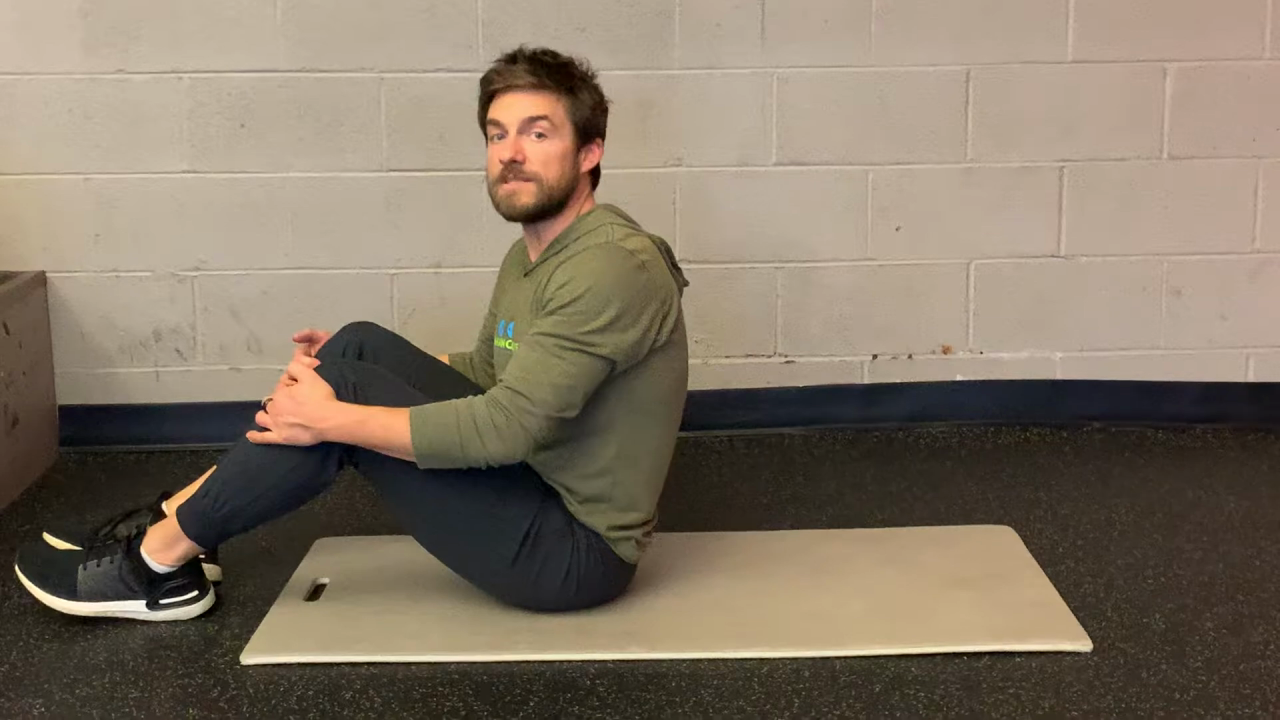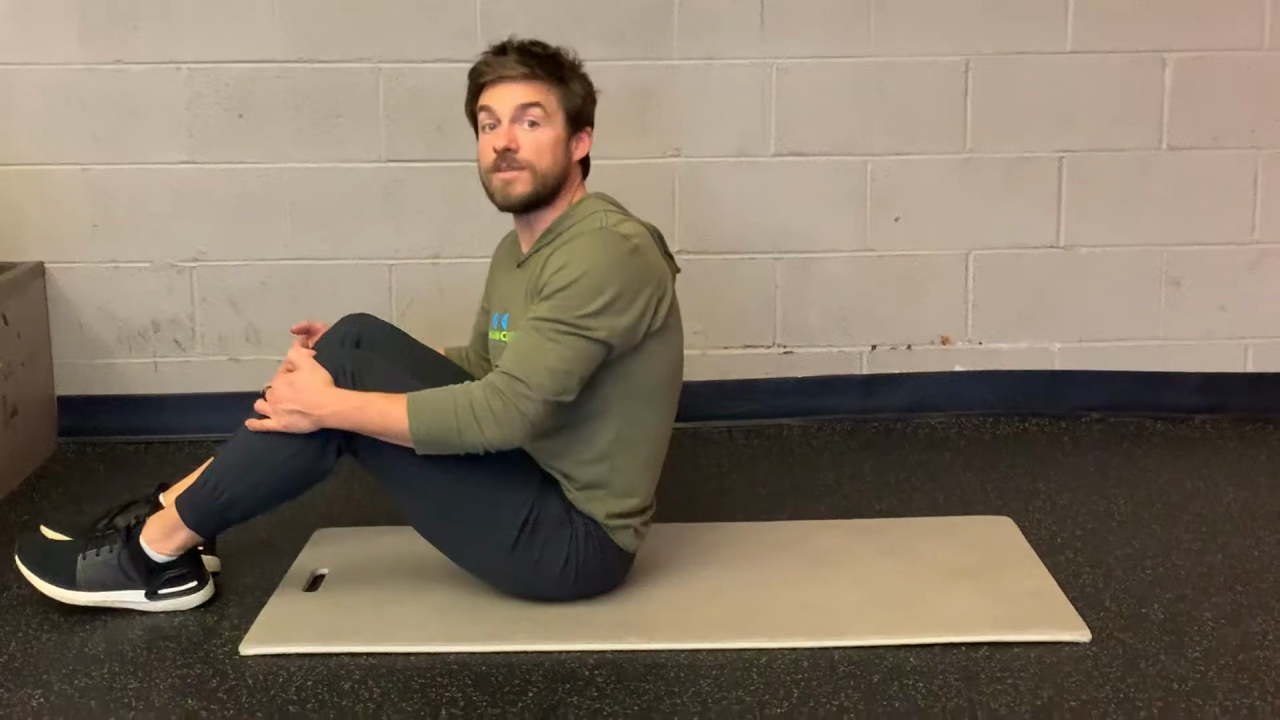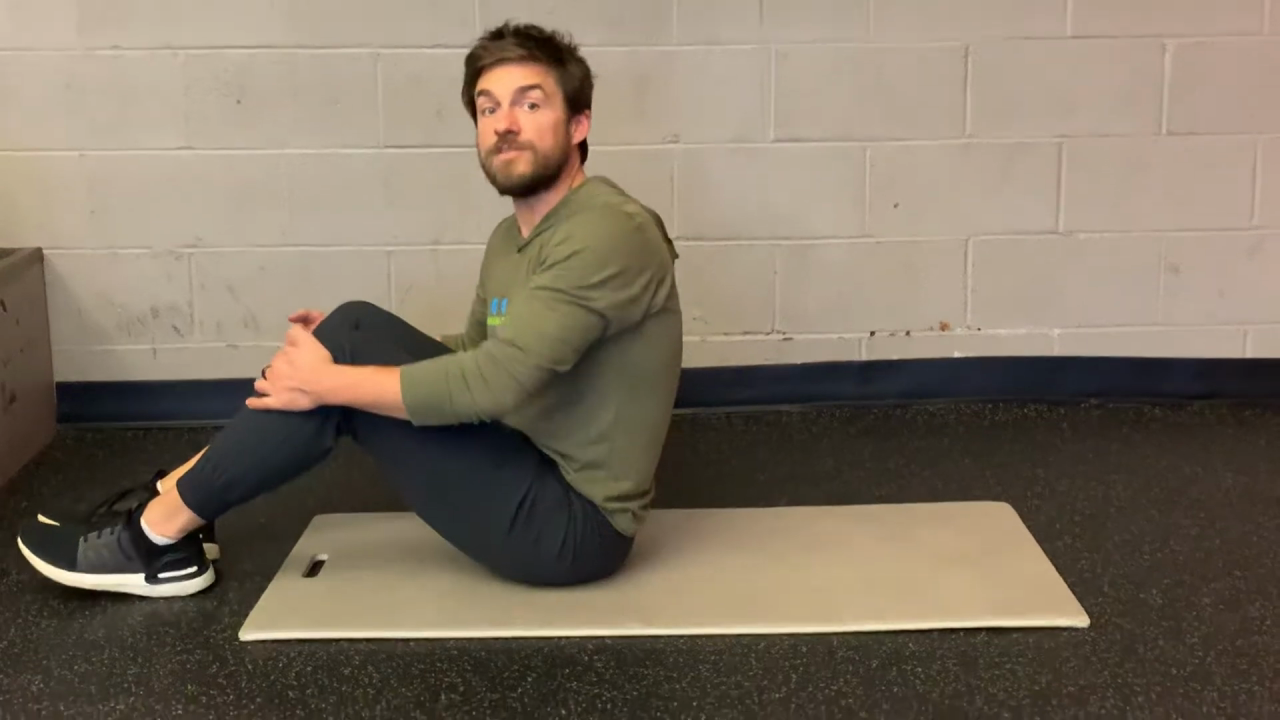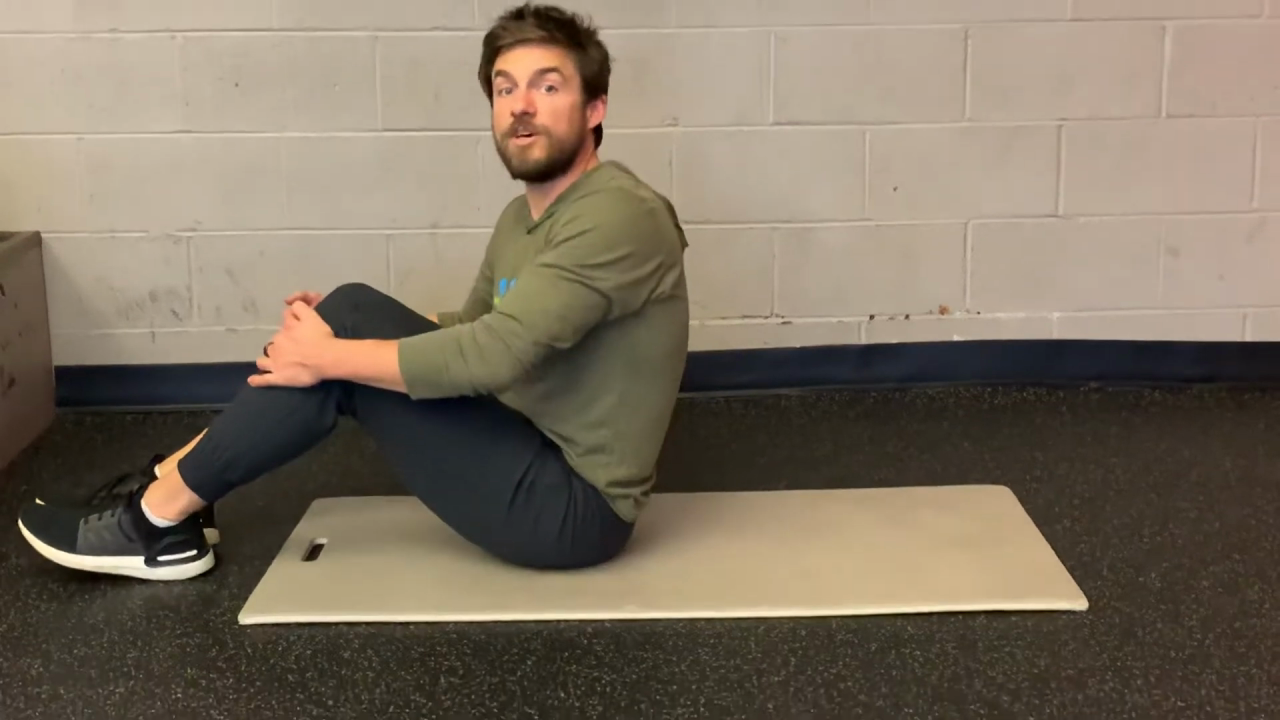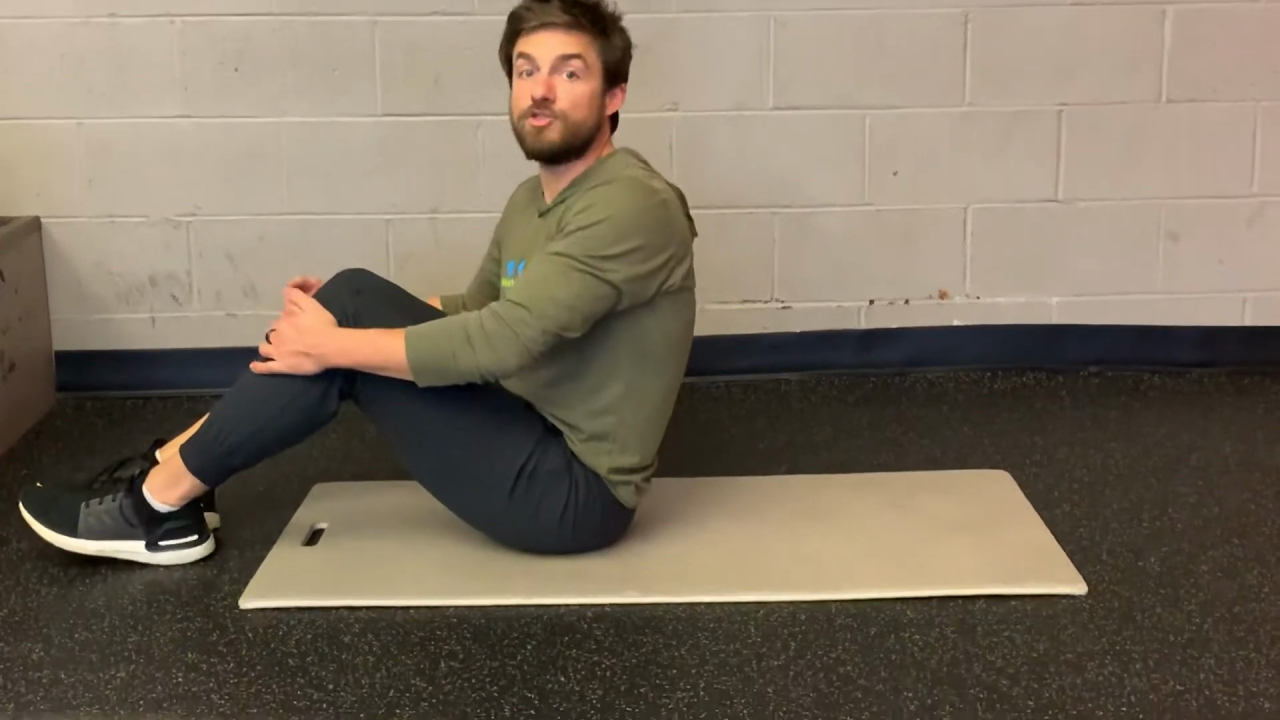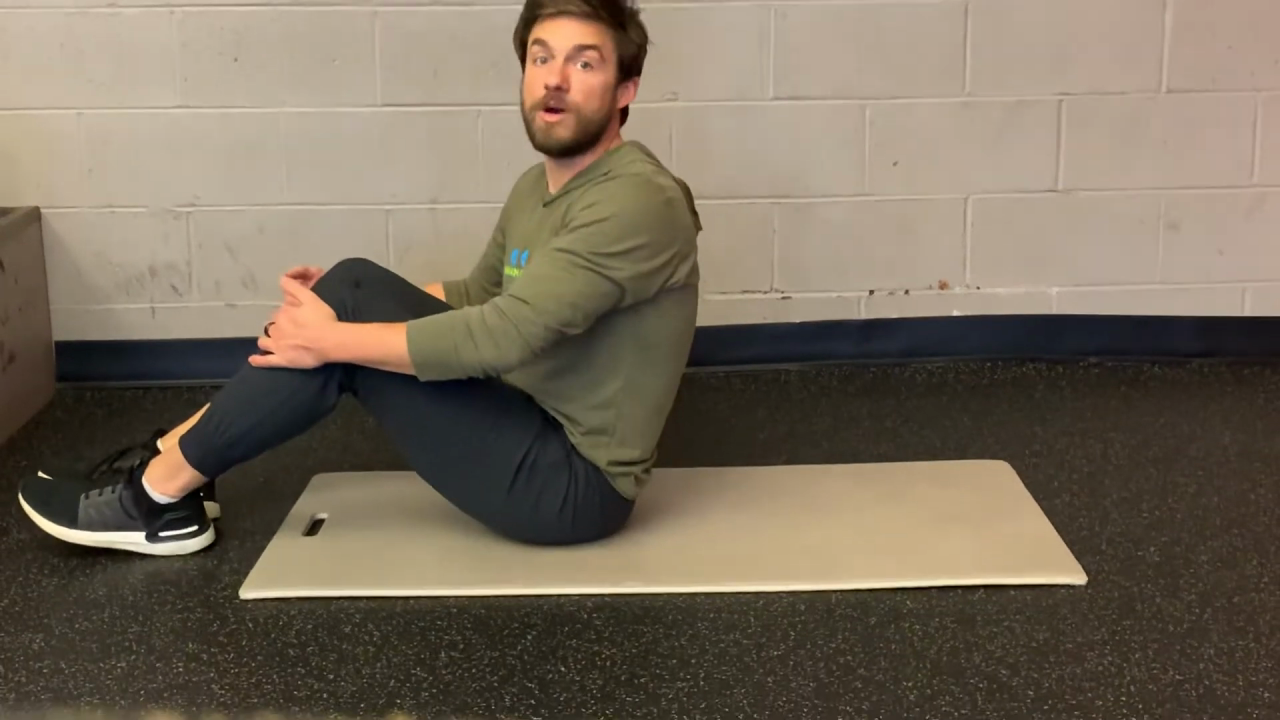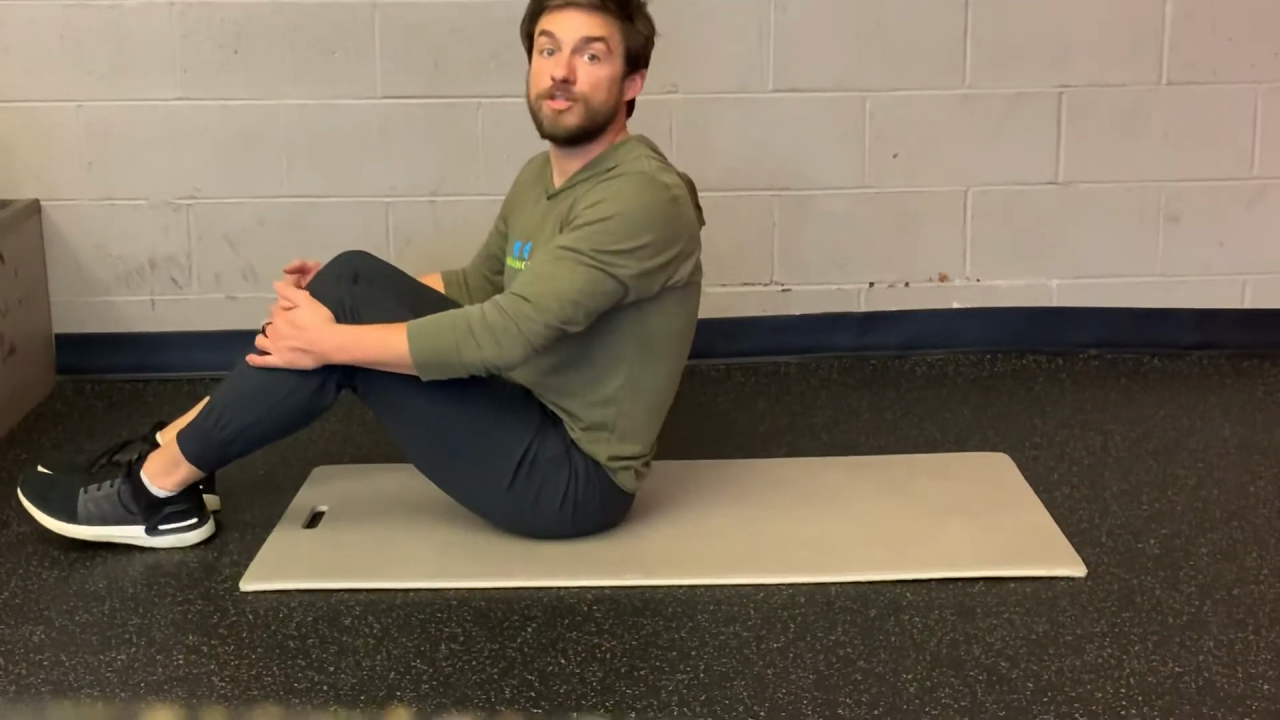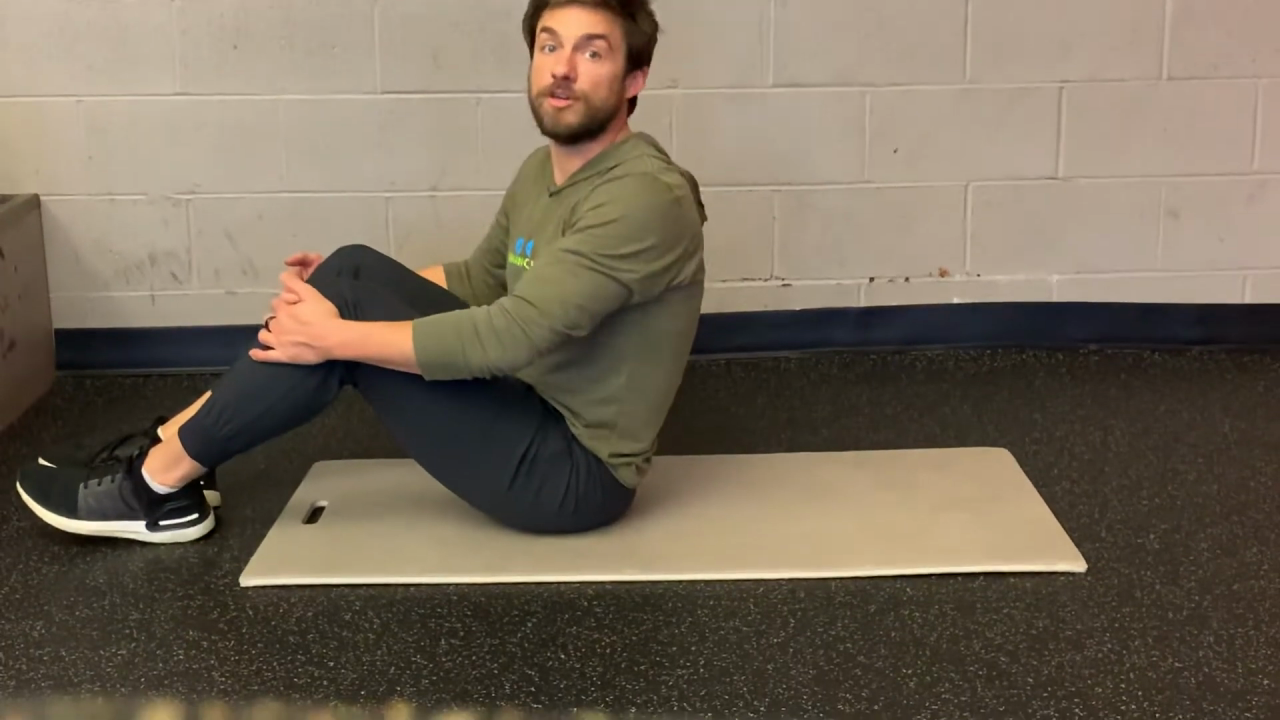
dt=0.2s
person 1, frame 1
left shoulder: (611, 267)
right shoulder: (532, 255)
left elbow: (505, 427)
right elbow: (489, 370)
left wrist: (333, 418)
right wrist: (350, 366)
left hip: (573, 550)
right hip: (540, 493)
left knee: (348, 390)
right knee: (362, 345)
left ankle: (155, 562)
right ankle: (177, 518)
person 1, frame 2
left shoulder: (606, 252)
right shoulder: (521, 248)
left elbow: (504, 411)
right elbow: (485, 364)
left wrist: (331, 404)
right wrist: (345, 359)
left hip: (574, 539)
right hip: (541, 485)
left knee: (346, 379)
right knee: (358, 338)
left ankle: (156, 551)
right ankle: (175, 509)
person 1, frame 3
left shoulder: (608, 232)
right shoulder: (512, 237)
left elbow: (496, 381)
right elbow: (477, 353)
left wrist: (330, 380)
right wrist: (342, 345)
left hip: (572, 522)
right hip: (541, 473)
left knee: (345, 363)
right knee: (356, 326)
left ankle: (155, 537)
right ankle: (172, 498)
person 1, frame 4
left shoulder: (619, 217)
right shoulder: (521, 218)
left elbow: (493, 352)
right elbow: (475, 328)
left wrist: (329, 357)
right wrist: (342, 331)
left hip: (571, 507)
right hip: (539, 455)
left knee: (341, 354)
right knee: (353, 308)
left ankle: (157, 520)
right ankle: (171, 482)
person 1, frame 5
left shoulder: (632, 207)
right shoulder: (533, 200)
left elbow: (500, 340)
right elbow: (479, 309)
left wrist: (332, 345)
right wrist: (345, 315)
left hip: (574, 492)
right hip: (542, 439)
left knee: (344, 351)
right knee: (354, 295)
left ankle: (158, 502)
right ankle: (172, 466)
person 1, frame 6
left shoulder: (638, 203)
right shoulder: (537, 187)
left elbow: (502, 334)
right elbow: (481, 297)
left wrist: (332, 337)
right wrist: (342, 303)
left hip: (574, 485)
right hip: (542, 431)
left knee: (345, 334)
right knee: (355, 283)
left ankle: (158, 494)
right ankle: (172, 456)
person 1, frame 7
left shoulder: (643, 199)
right shoulder: (541, 177)
left elbow: (504, 332)
right elbow: (480, 286)
left wrist: (332, 339)
right wrist: (344, 296)
left hip: (572, 478)
right hip: (540, 420)
left knee: (346, 318)
right knee: (352, 276)
left ankle: (157, 487)
right ankle: (173, 451)
person 1, frame 8
left shoulder: (645, 200)
right shoulder: (541, 172)
left elbow: (510, 335)
right elbow: (481, 280)
left wrist: (337, 335)
right wrist: (346, 289)
left hip: (574, 474)
right hip: (541, 414)
left knee: (348, 308)
right knee: (354, 268)
left ankle: (158, 482)
right ankle: (172, 445)
